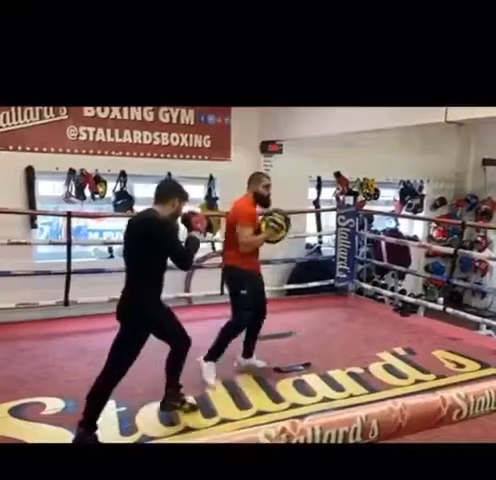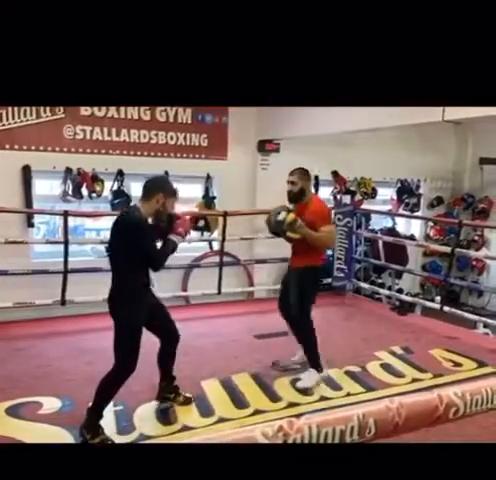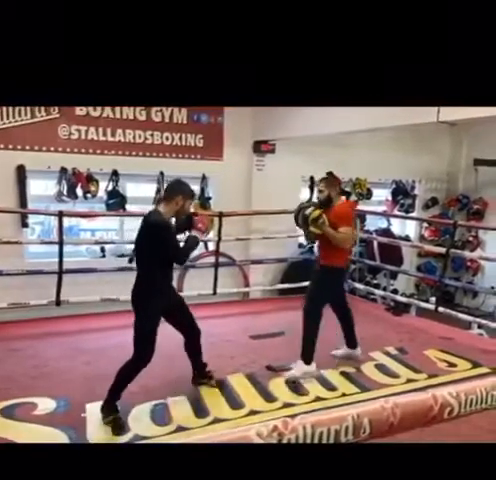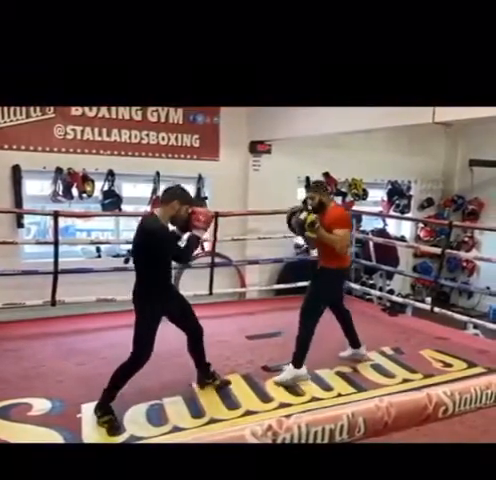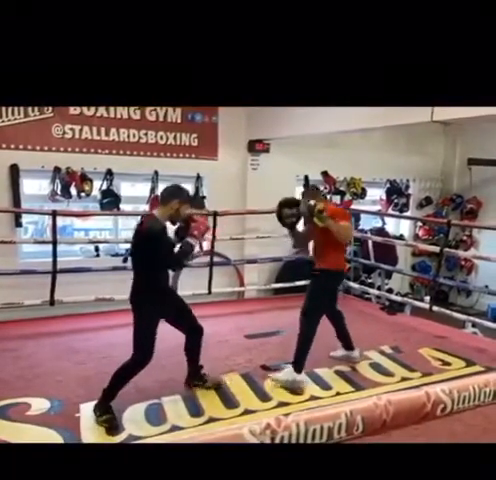
dt=1s
person 1, frame 1
left shoulder: (142, 220)
right shoulder: (158, 224)
right elbow: (184, 261)
left wrist: (182, 227)
right wrist: (196, 232)
left hip: (149, 302)
right hip: (138, 306)
left knee: (181, 342)
right knee: (115, 369)
left ankle: (172, 396)
right ankle: (85, 432)
person 1, frame 2
left shoulder: (139, 219)
right shoulder: (133, 221)
left elbow: (148, 247)
right elbow: (156, 262)
left wrist: (168, 229)
right wrist: (176, 235)
left hip: (142, 294)
right hip: (127, 300)
left knee: (171, 337)
right knee: (125, 365)
left ankle: (167, 390)
right ankle: (90, 425)
person 1, frame 3
left shoulder: (160, 220)
right shoulder: (157, 224)
left elbow: (175, 232)
right elbow: (179, 256)
left wrist: (191, 223)
right wrist: (198, 233)
left hip: (164, 291)
right hip: (147, 295)
left knee: (192, 331)
right knee: (143, 355)
left ankle: (200, 374)
right ankle: (110, 405)
person 1, frame 4
left shoulder: (158, 223)
right shoulder: (151, 228)
left elbow: (173, 239)
right elbow: (182, 256)
left wrist: (188, 225)
right wrist: (198, 230)
left hip: (166, 291)
right hip: (149, 297)
left knee: (195, 330)
right knee: (140, 355)
left ankle: (205, 375)
right ankle: (104, 405)
person 1, frame 5
left shoulder: (157, 224)
right shoulder: (151, 229)
left elbow: (169, 252)
right elbow: (175, 262)
left wrist: (185, 232)
right wrist: (194, 238)
left hip: (162, 292)
right hip: (146, 298)
left knee: (194, 330)
right knee: (142, 356)
left ankle: (194, 376)
right ankle: (103, 404)
person 2, frame 1
left shoulder: (252, 208)
right shoulder: (243, 209)
right elbow: (246, 245)
left wrist: (266, 230)
right wrist: (268, 233)
left hip: (250, 269)
right hip: (237, 270)
left knee: (259, 312)
right knee: (241, 318)
left ankle: (246, 357)
right ankle: (209, 361)
person 2, frame 2
left shoulder: (319, 207)
right shoulder: (297, 205)
left elbow: (329, 241)
left wrist: (302, 230)
right wrist: (284, 229)
left hip: (311, 269)
right hip: (297, 266)
left knee: (299, 315)
right knee: (286, 309)
left ankle: (315, 369)
right ankle: (306, 351)
person 2, frame 3
left shoulder: (344, 210)
right shoulder: (329, 210)
left elbow: (347, 242)
left wrist: (324, 227)
right wrist: (315, 227)
left hip: (332, 268)
right hip: (330, 267)
left knee: (311, 310)
right knee: (340, 306)
left ankle: (306, 363)
right ankle: (352, 348)
person 2, frame 4
left shoulder: (338, 214)
right shoulder: (323, 213)
left elbow: (340, 244)
right elbow: (320, 241)
left wrist: (317, 230)
right wrist: (309, 230)
left hip: (332, 271)
right hip: (333, 270)
left knee: (308, 315)
right knee: (338, 308)
left ankle: (297, 368)
right ankle: (357, 349)
person 2, frame 5
left shoulder: (337, 212)
right shoulder: (313, 217)
left elbow: (347, 236)
right elbow: (299, 243)
left wrist: (325, 220)
right wrist: (291, 226)
left hip: (330, 271)
right hip: (324, 270)
left knee: (309, 317)
right knee: (330, 309)
left ankle: (295, 372)
right ankle: (350, 350)
